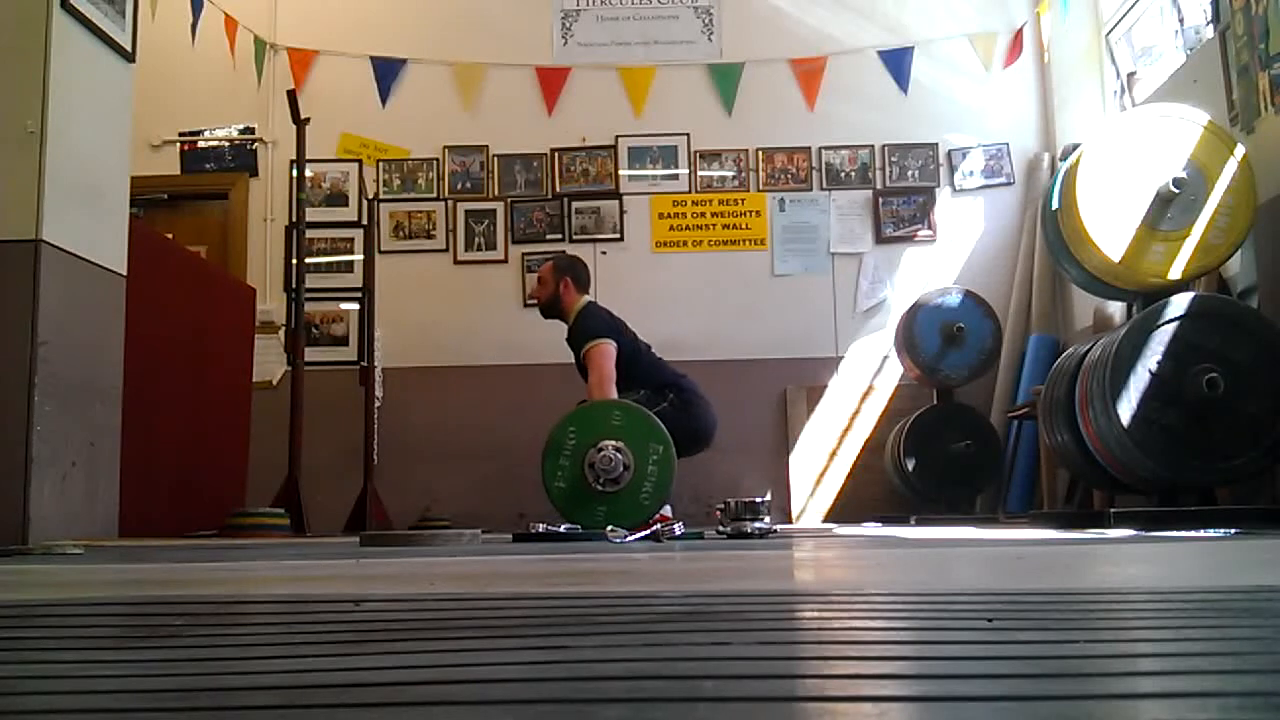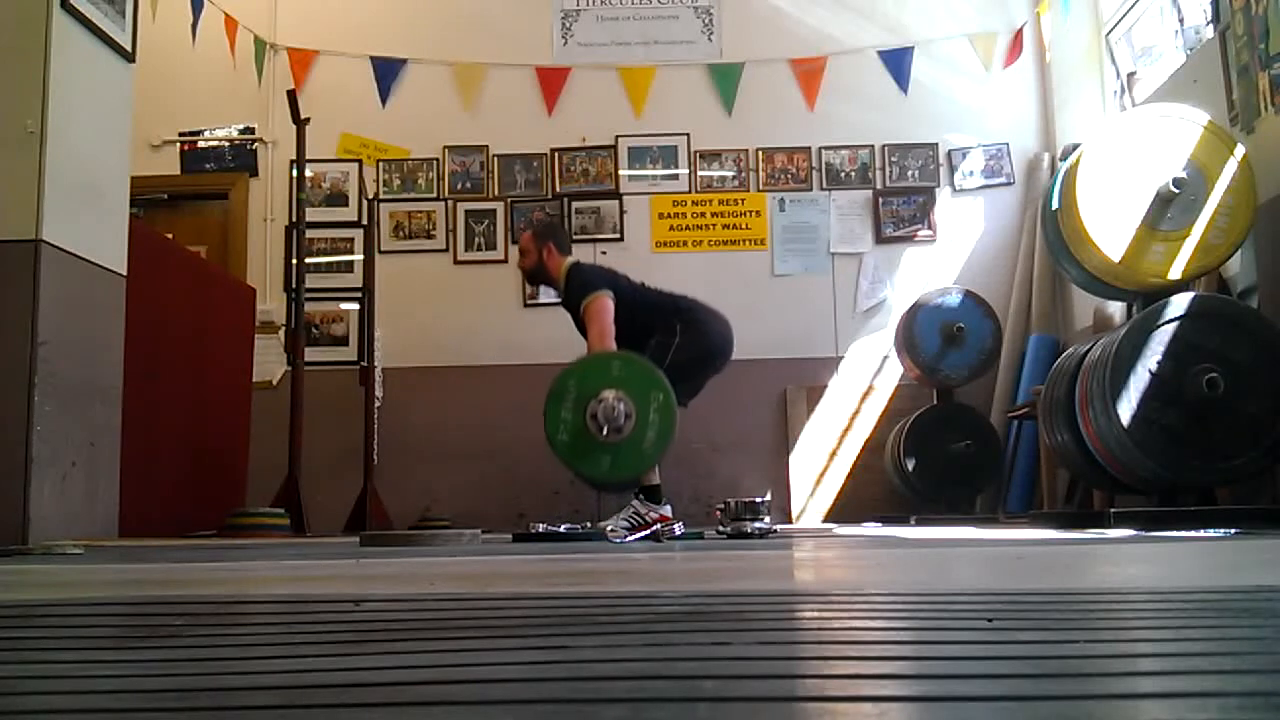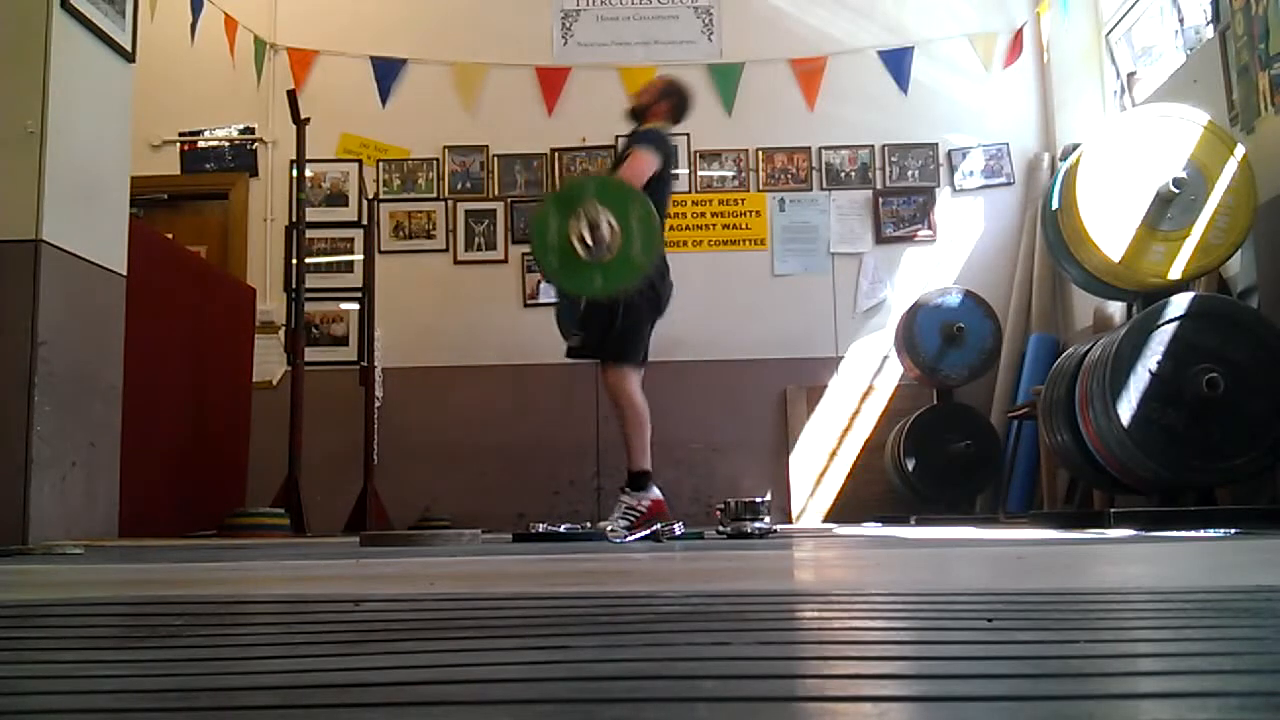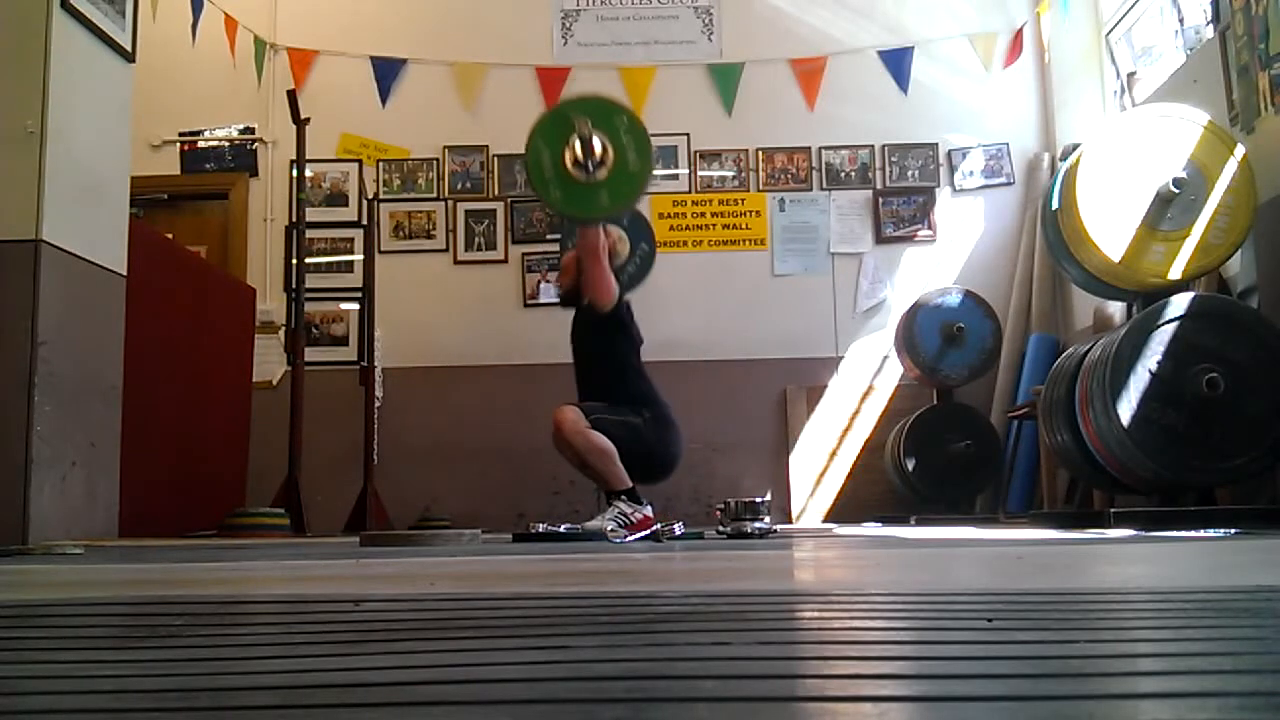
dt=0.5s
person 1, frame 1
left shoulder: (589, 322)
right shoulder: (592, 320)
left elbow: (603, 383)
right elbow: (603, 384)
left hip: (681, 410)
right hip: (691, 413)
person 1, frame 2
left shoulder: (583, 279)
right shoulder: (578, 283)
left elbow: (603, 339)
right elbow: (603, 343)
left hip: (696, 331)
right hip: (700, 334)
left ankle: (652, 505)
right ankle: (650, 501)
person 1, frame 3
left shoulder: (650, 142)
right shoulder: (649, 145)
left elbow: (632, 176)
left knee: (620, 380)
right knee: (622, 383)
left ankle: (643, 492)
right ankle: (636, 489)
person 1, frame 4
left shoulder: (607, 308)
right shoulder: (595, 311)
left elbow: (594, 254)
right elbow: (599, 255)
left hip: (652, 437)
right hip: (644, 433)
left knee: (568, 420)
right knee: (567, 431)
left ankle: (632, 506)
right ankle: (627, 503)
